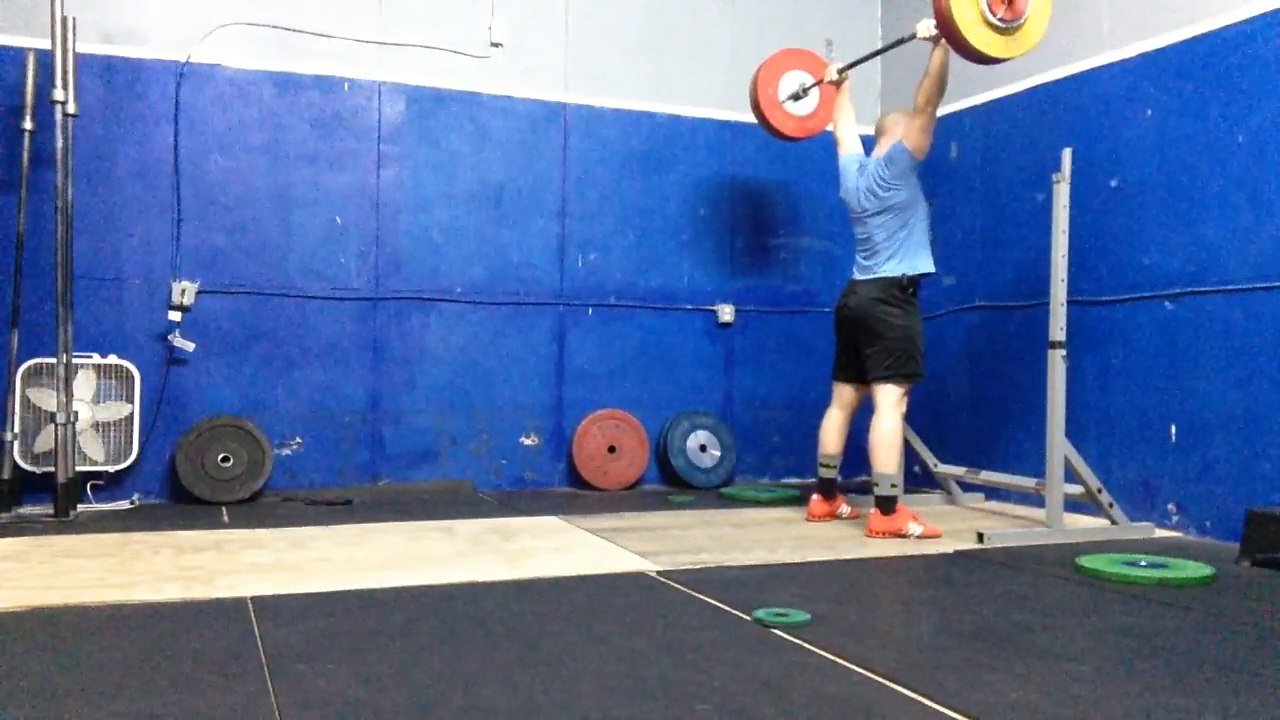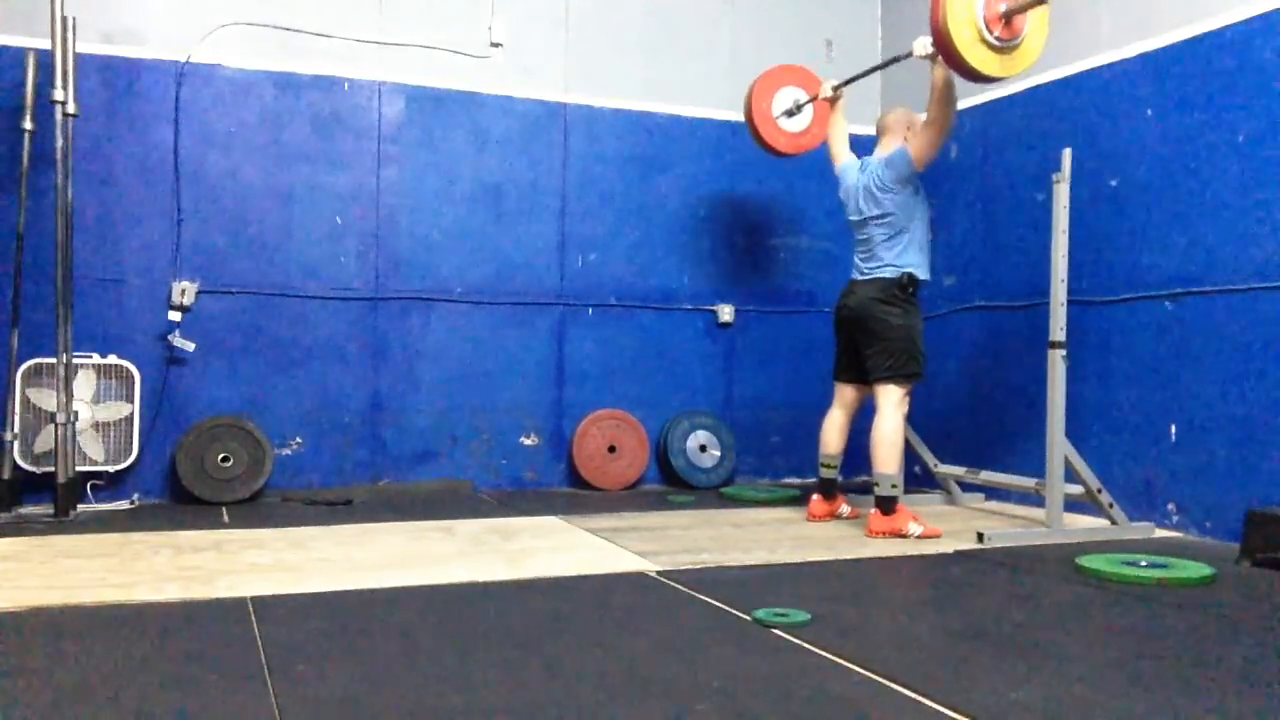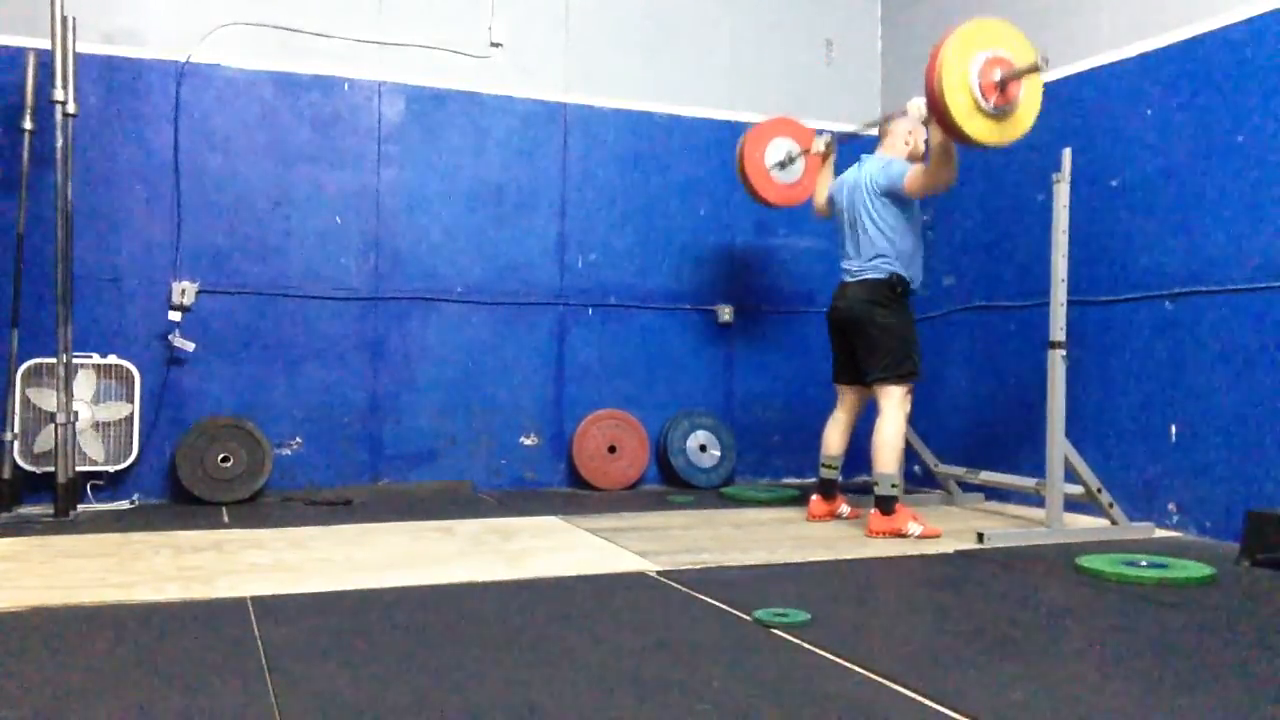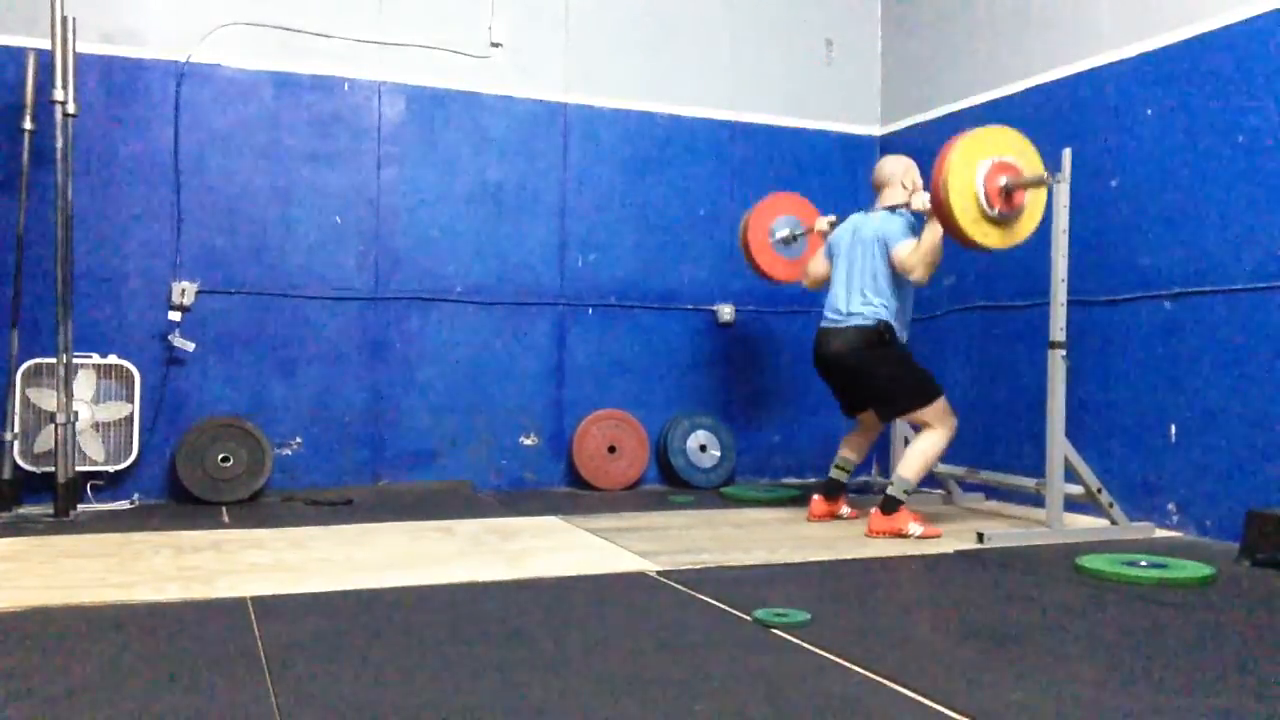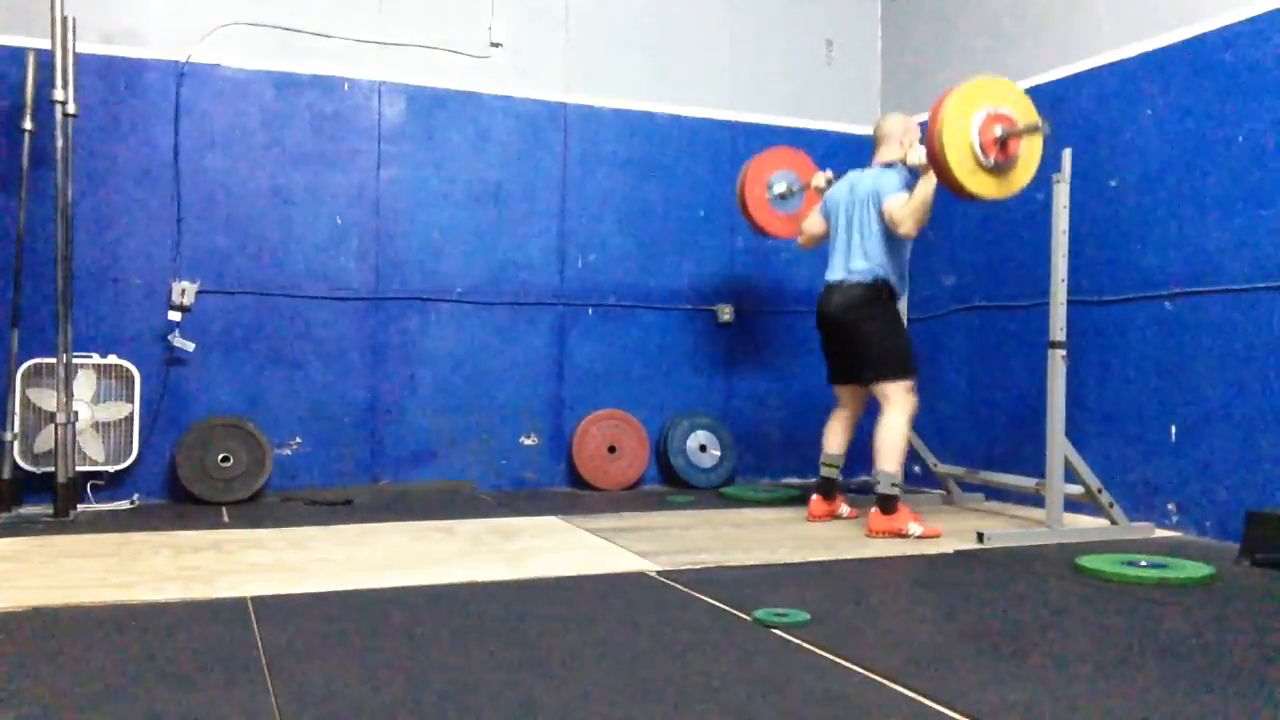
dt=0.4s
person 1, frame 1
left shoulder: (854, 170)
right shoulder: (896, 167)
left elbow: (844, 126)
right elbow: (926, 106)
left wrist: (840, 86)
right wrist: (940, 44)
left hip: (856, 297)
right hip: (889, 298)
left knee: (844, 400)
right knee: (890, 401)
left ankle: (825, 498)
right ankle: (887, 513)
person 1, frame 2
left shoulder: (853, 174)
right shoulder: (895, 168)
left elbow: (837, 143)
right elbow: (941, 123)
left wrist: (834, 103)
right wrist: (940, 61)
left hip: (855, 296)
right hip: (888, 298)
left knee: (845, 401)
right knee: (892, 403)
left ankle: (825, 497)
right ankle: (887, 513)
person 1, frame 3
left shoulder: (850, 175)
right shoulder: (889, 171)
left elbow: (821, 203)
right elbow: (940, 176)
left wrist: (825, 160)
right wrist: (934, 123)
left hip: (846, 298)
right hip: (880, 297)
left knee: (848, 403)
right knee: (894, 403)
left ankle: (825, 496)
right ankle: (887, 511)
person 1, frame 4
left shoulder: (848, 226)
right shoulder: (896, 223)
left elbow: (811, 279)
right elbow: (917, 270)
left wrist: (823, 238)
right wrist: (936, 220)
left hip: (829, 344)
right hip: (866, 342)
left knee: (871, 423)
right knee: (941, 423)
left ankle: (827, 498)
right ankle: (890, 511)
person 1, frame 5
left shoulder: (844, 184)
right shoulder: (892, 178)
left elbow: (807, 237)
right elbow: (907, 223)
left wrist: (820, 193)
right wrist: (929, 173)
left hip: (834, 300)
right hip: (868, 299)
left knee: (847, 403)
right knee: (899, 402)
left ankle: (824, 496)
right ankle: (887, 511)
